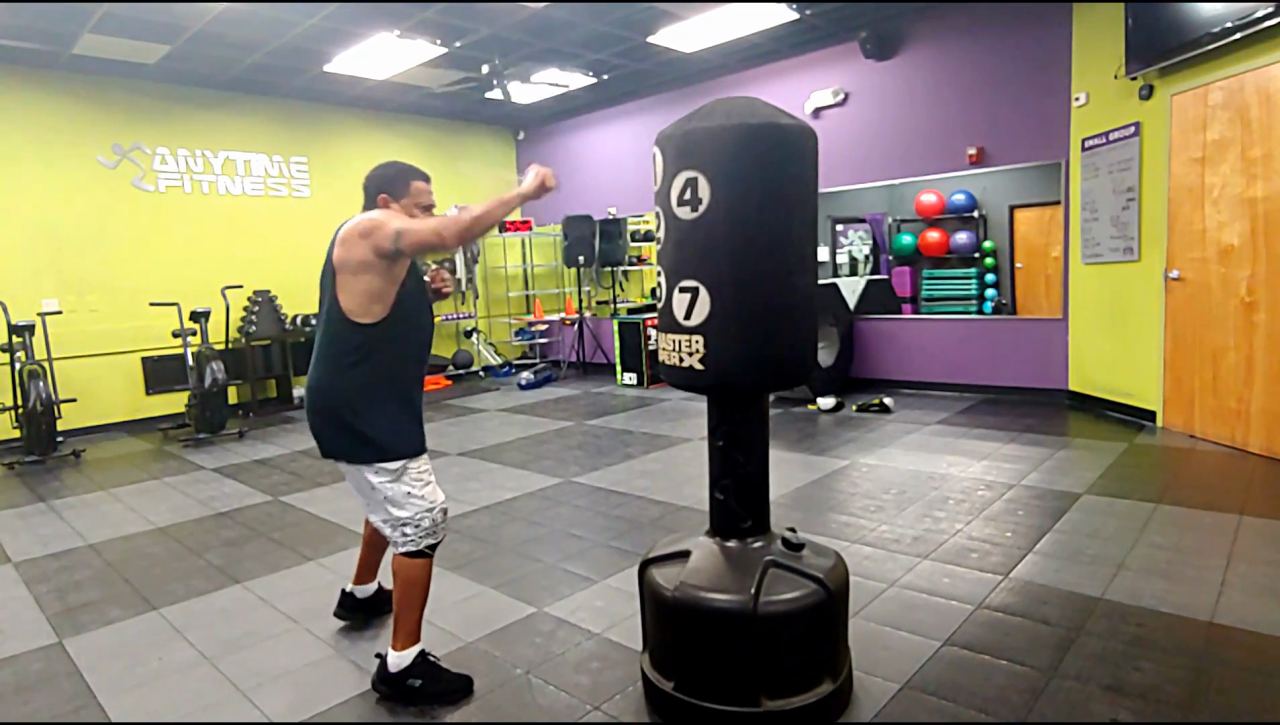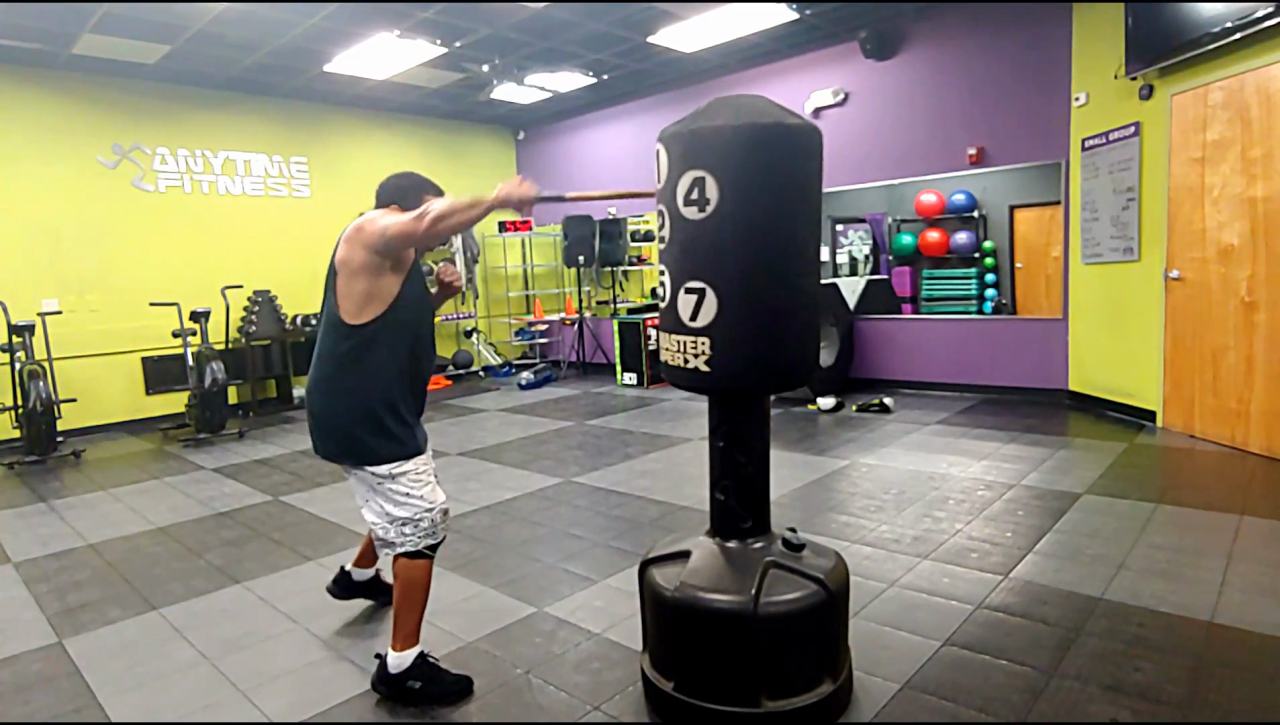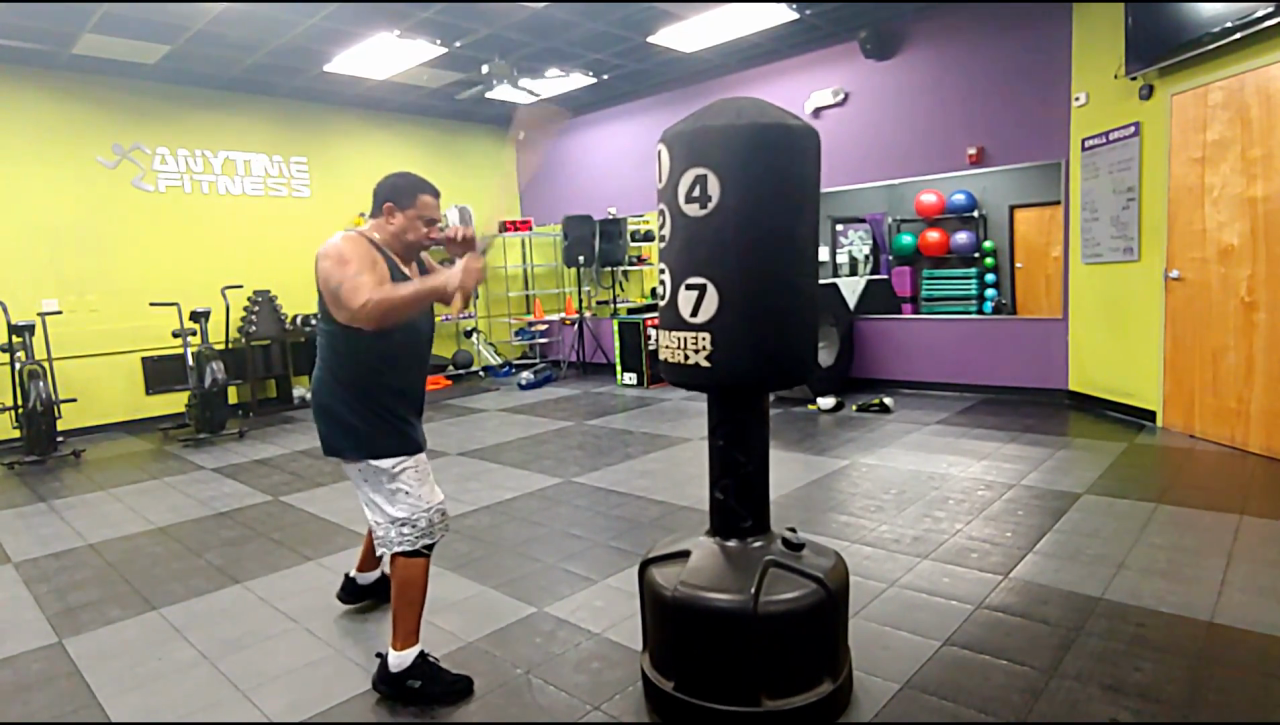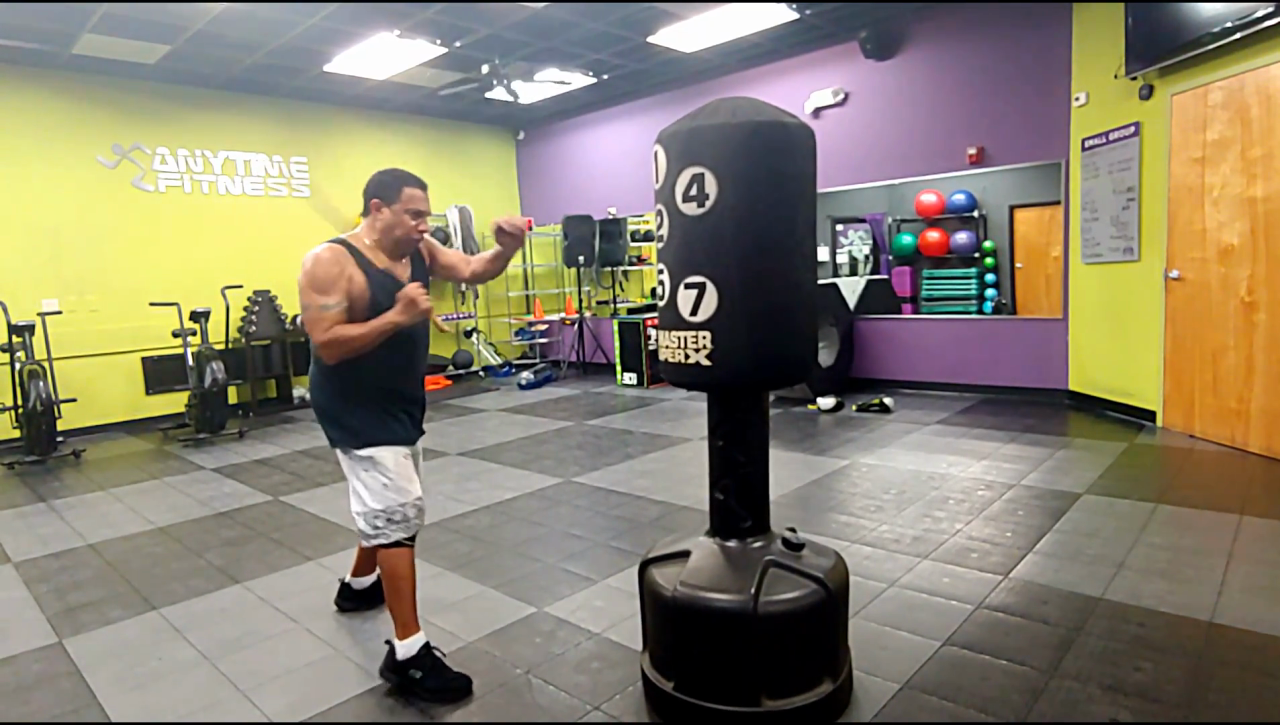
dt=0.1s
person 1, frame 1
left shoulder: (385, 249)
right shoulder: (368, 231)
left elbow: (388, 310)
right elbow: (450, 233)
left wrist: (427, 290)
right wrist: (521, 192)
left hip: (357, 406)
right hip: (363, 411)
left knee: (390, 502)
right knee: (420, 520)
left ankle: (361, 593)
right ankle: (402, 664)
person 1, frame 2
left shoulder: (400, 255)
right shoulder: (368, 232)
left elbow: (411, 318)
right elbow: (422, 222)
left wrist: (444, 280)
right wrist: (498, 198)
left hip: (382, 409)
right hip: (361, 417)
left knee: (403, 502)
right knee: (419, 519)
left ankle: (358, 574)
right ankle: (402, 666)
person 1, frame 3
left shoulder: (408, 258)
right shoulder: (346, 249)
left elbow: (454, 294)
right elbow: (369, 310)
left wrist: (464, 258)
right wrist: (445, 280)
left hip: (387, 409)
right hip: (361, 414)
left knee: (394, 501)
right knee: (417, 518)
left ankle: (364, 578)
right ankle: (402, 665)
person 1, frame 4
left shoulder: (419, 250)
right shoulder: (329, 261)
left elbow: (473, 270)
right elbow: (326, 346)
left wrist: (506, 246)
right wrist: (398, 314)
left hip: (400, 406)
right hip: (355, 411)
left knee: (393, 504)
right knee: (397, 511)
left ankle: (358, 584)
right ankle: (408, 652)
